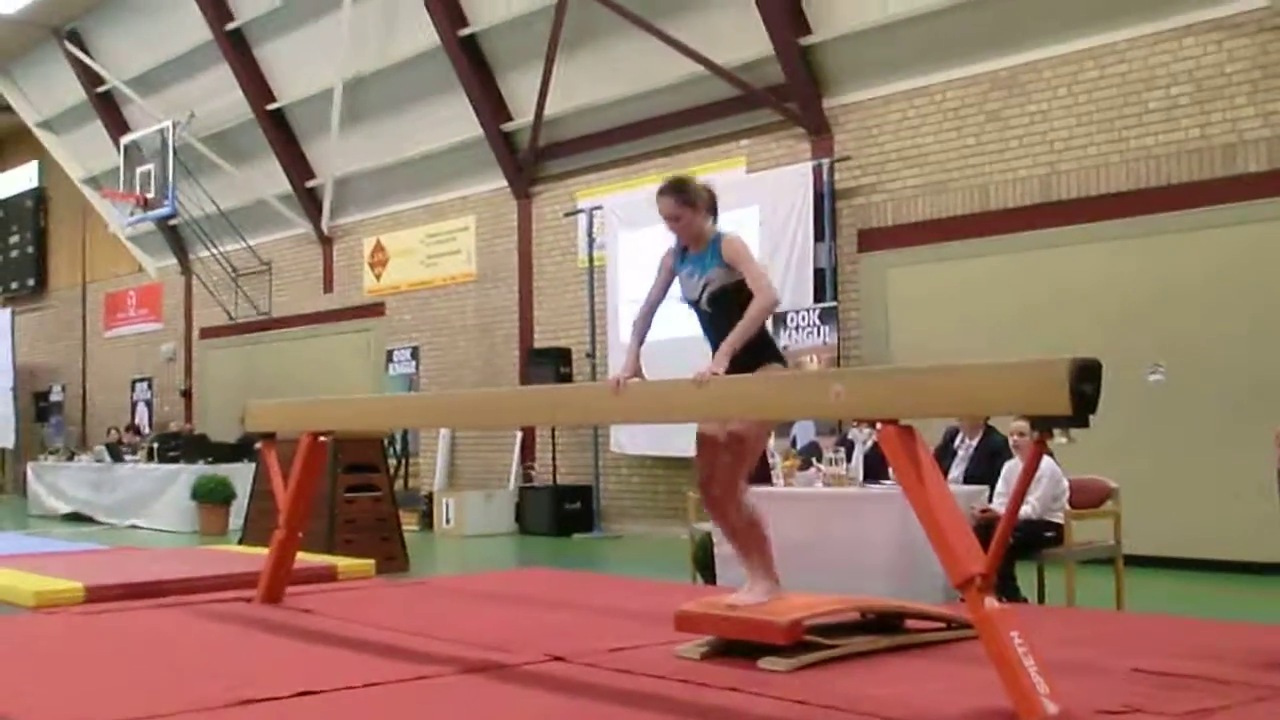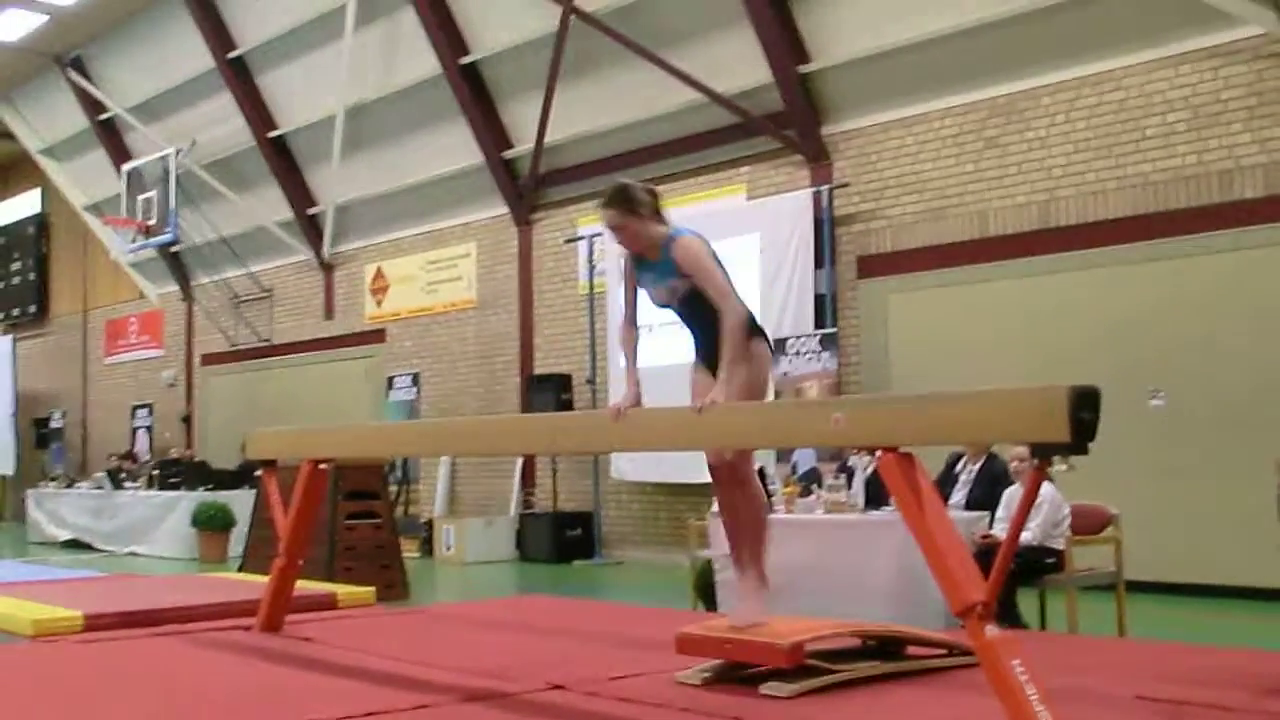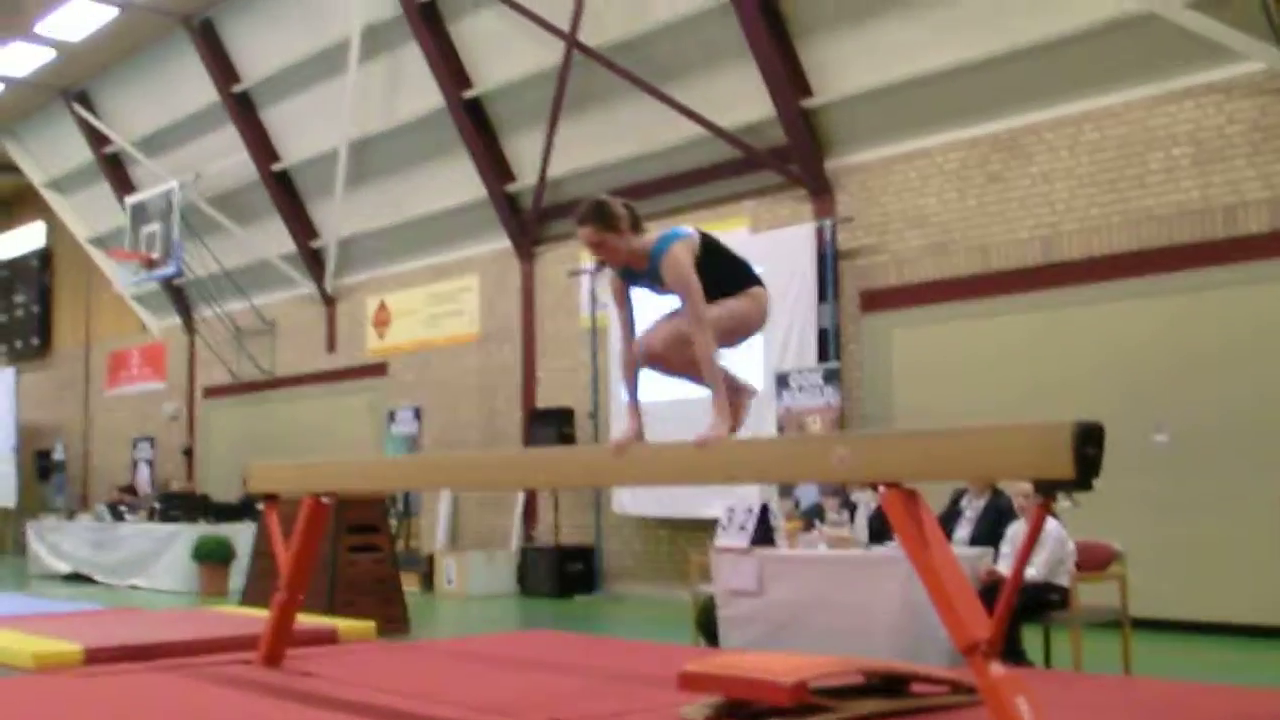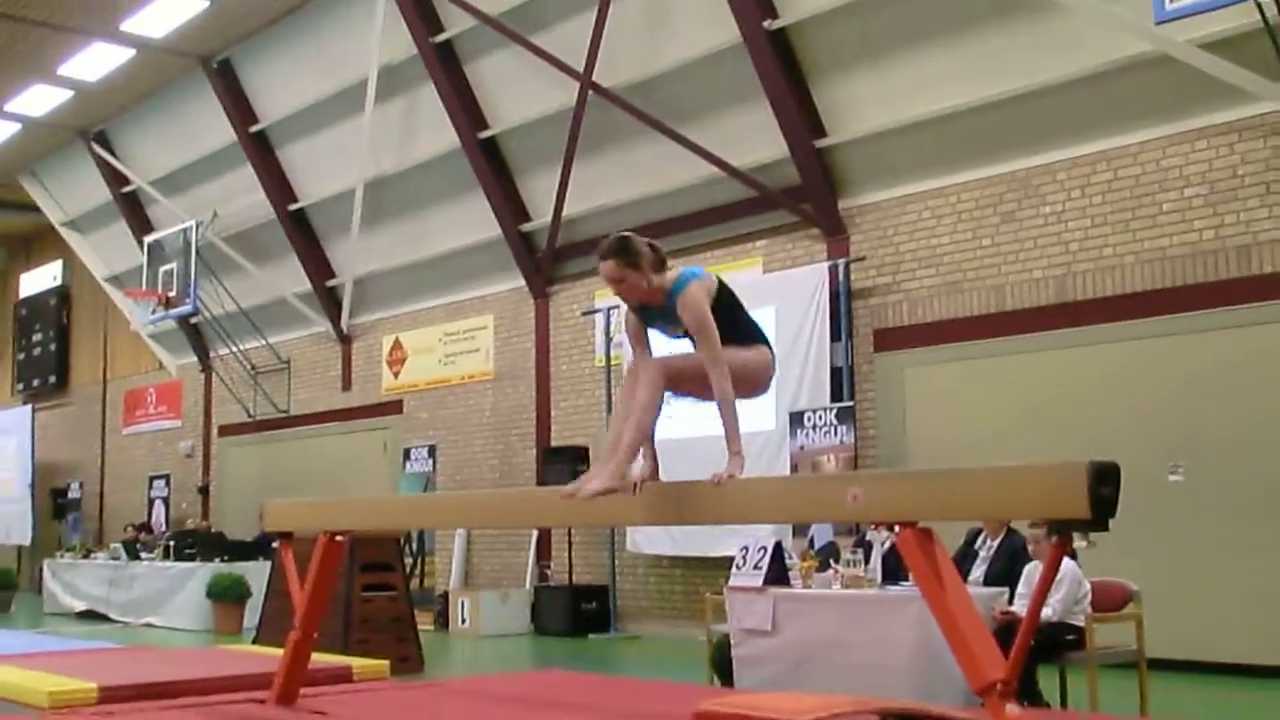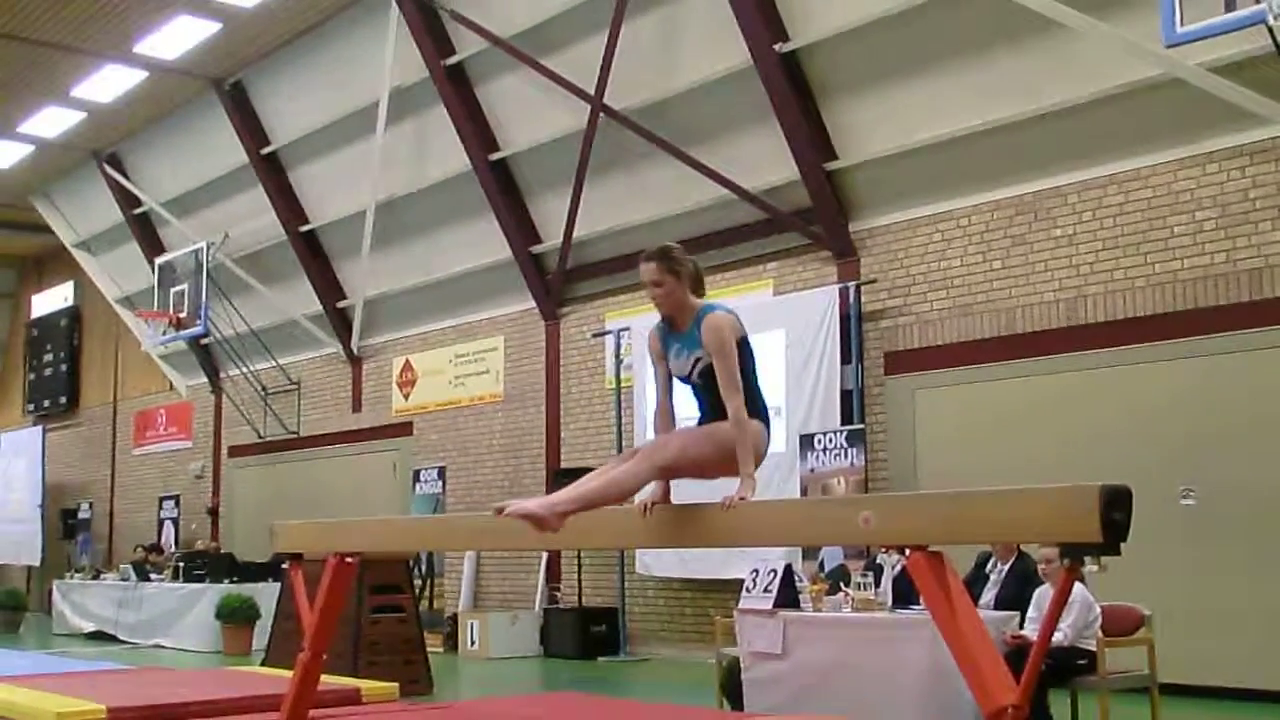
dt=0.3s
person 1, frame 1
left shoulder: (727, 245)
right shoulder: (675, 256)
left elbow: (767, 297)
right elbow: (646, 312)
left wrist: (724, 356)
right wrist: (632, 361)
left hip: (761, 372)
right hip: (725, 376)
left knee: (722, 488)
right knee: (710, 490)
left ankle: (766, 578)
right ankle: (758, 574)
person 1, frame 2
left shoulder: (684, 246)
right shoulder: (632, 261)
left elbow: (732, 308)
right elbow: (628, 324)
left wrist: (725, 383)
right wrist: (631, 385)
left hip: (746, 348)
right hip: (707, 356)
left knee: (735, 469)
right knee: (718, 471)
left ankle: (756, 579)
right ankle: (747, 578)
person 1, frame 3
left shoulder: (670, 254)
right shoulder: (620, 273)
left elbow: (702, 332)
right elbow: (628, 346)
left wrist: (721, 414)
right wrist: (634, 418)
left hip: (747, 299)
right hip: (714, 301)
left knee: (657, 346)
right knee: (643, 347)
left ankle: (734, 392)
right ankle: (731, 391)
person 1, frame 4
left shoulder: (689, 291)
right shoulder: (636, 311)
left elbow: (717, 370)
right elbow: (640, 381)
left wrist: (735, 454)
right wrist: (649, 459)
left hip: (753, 361)
right hip: (717, 359)
left knee: (650, 371)
right knee: (639, 374)
left ankle: (612, 471)
right ankle: (611, 470)
person 1, frame 5
left shoulder: (717, 323)
right shoulder: (658, 336)
left elbow: (734, 398)
right elbow: (663, 406)
left wrist: (745, 477)
right wrist: (661, 486)
left hip: (746, 431)
right hip: (709, 431)
left knee: (651, 459)
right knee: (629, 461)
left ankle: (553, 507)
